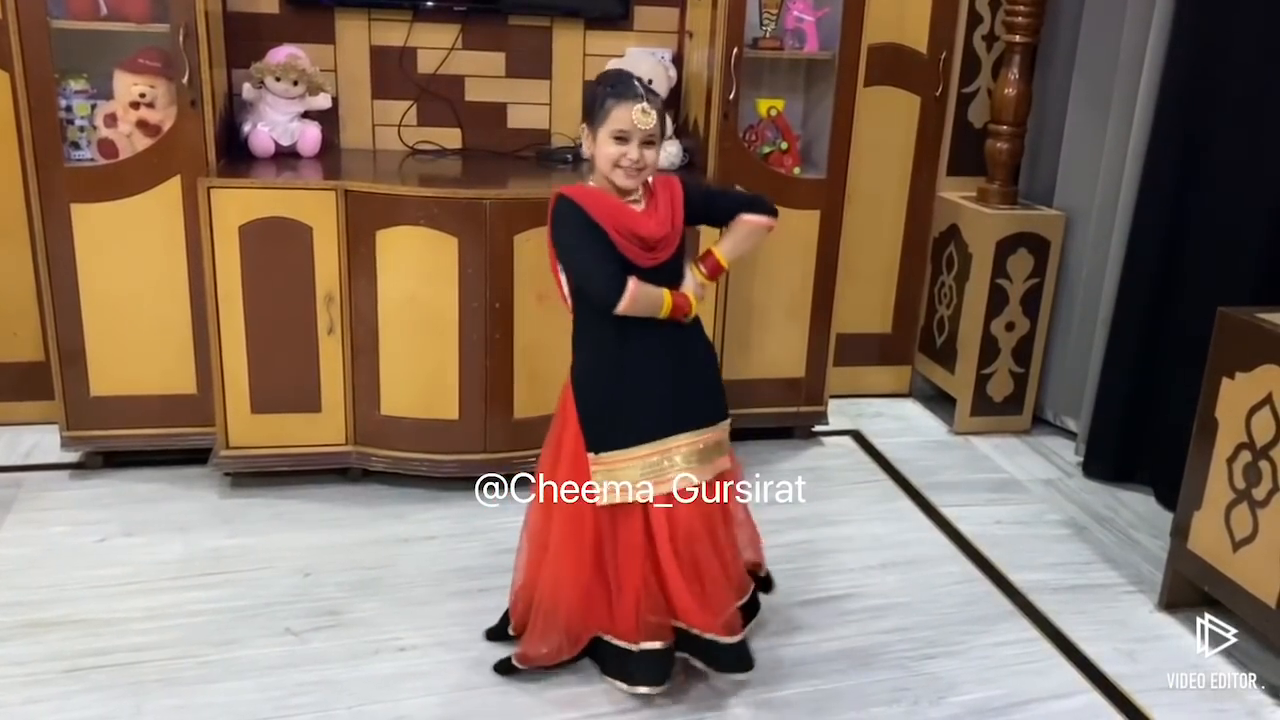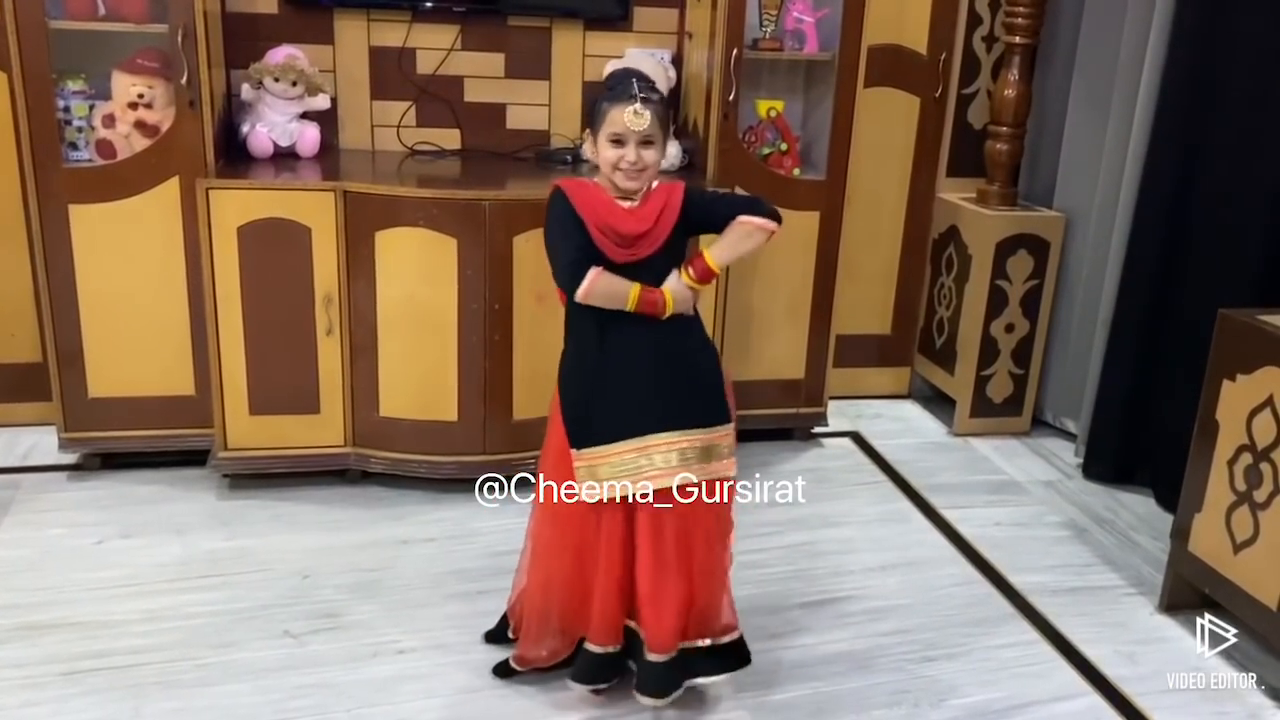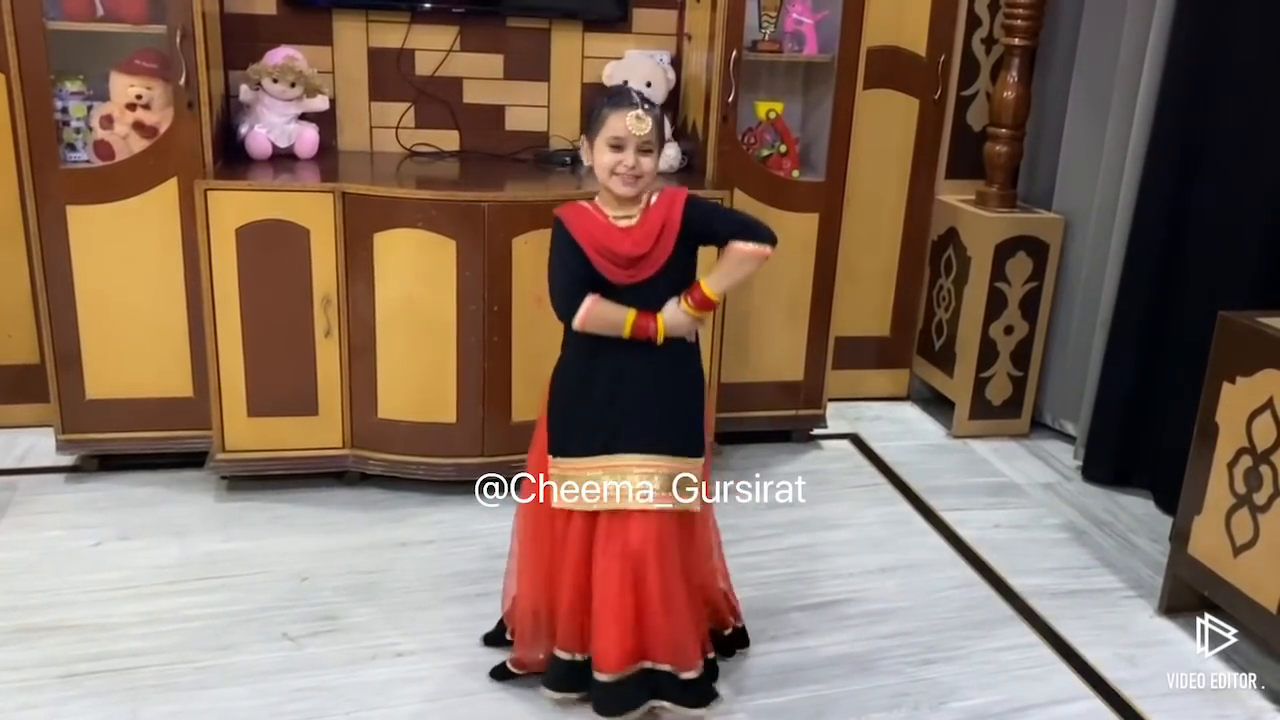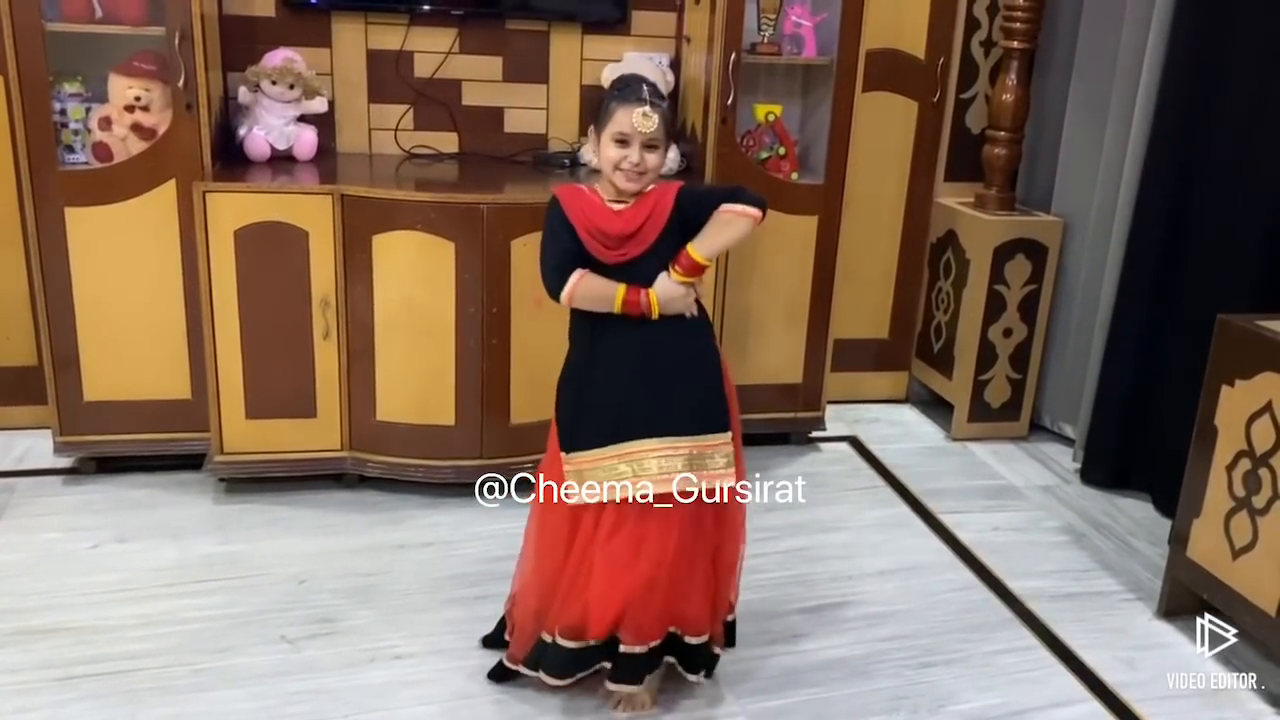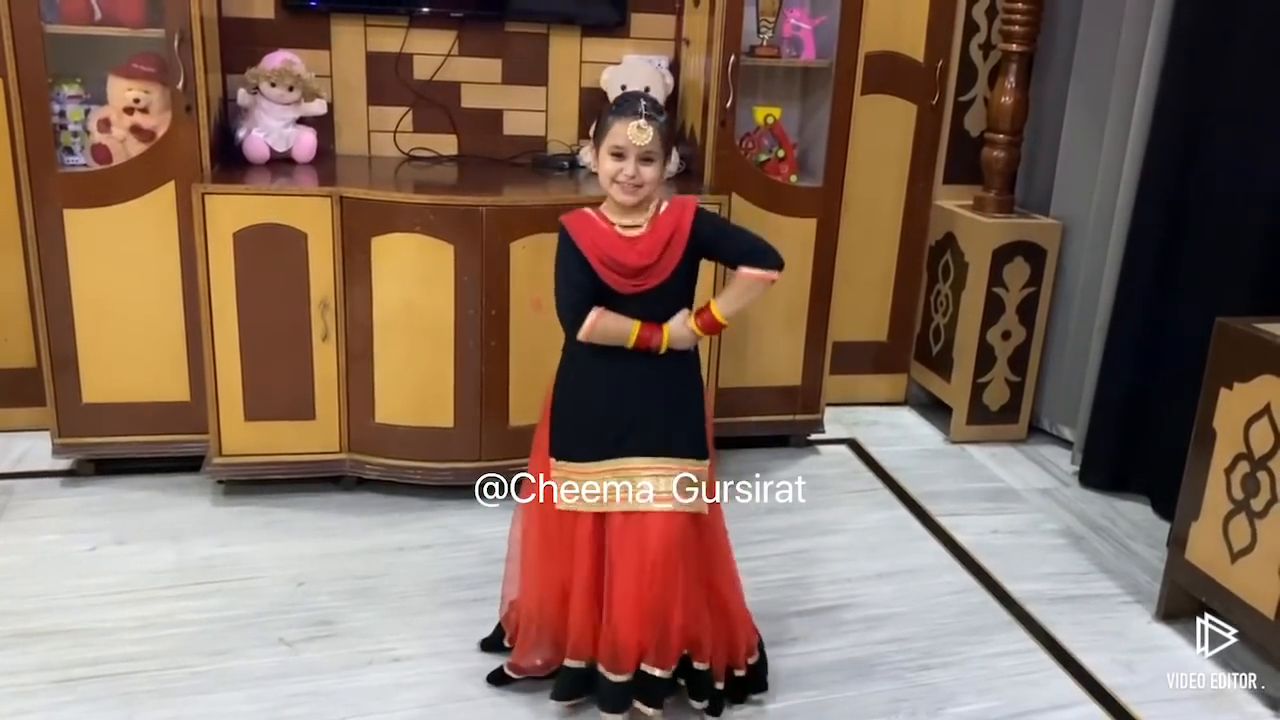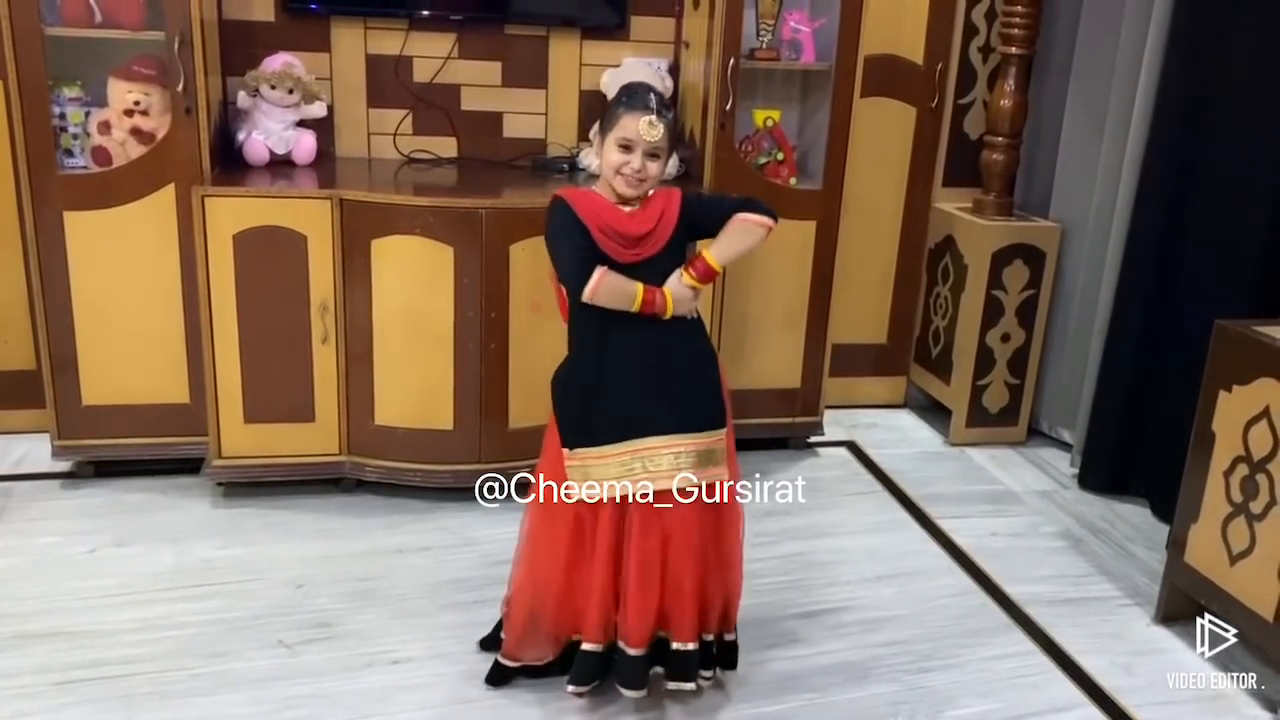
dt=0.3s
person 1, frame 1
left shoulder: (675, 195)
right shoulder: (573, 208)
left elbow: (760, 212)
right elbow: (612, 291)
left wrist: (707, 269)
right wrist: (681, 301)
left hip: (682, 386)
right hip: (609, 391)
left knee: (690, 514)
right knee: (602, 518)
left ankle: (703, 627)
right ankle: (612, 632)
person 1, frame 2
left shoulder: (678, 202)
right shoulder: (568, 202)
left elbow: (762, 217)
right elbow: (579, 280)
left wrist: (695, 275)
right wrist: (659, 301)
left hip: (678, 390)
right hip: (598, 392)
left knee: (678, 522)
right knee: (594, 521)
left ankle: (669, 646)
right ankle: (590, 637)
person 1, frame 3
left shoulder: (681, 212)
right shoulder: (571, 224)
left elbow: (757, 238)
right elbow: (573, 306)
left wrist: (697, 302)
right wrist: (655, 324)
left hip: (664, 409)
right hip: (587, 405)
left knee: (651, 539)
right knee: (575, 534)
left ankle: (658, 667)
right ankle: (570, 650)
person 1, frame 4
left shoulder: (676, 203)
right shoulder: (568, 207)
left elbow: (747, 206)
right elbow: (562, 282)
left wrist: (682, 271)
right wrist: (648, 301)
left hip: (681, 395)
right hip: (598, 396)
left knee: (665, 529)
right knee: (584, 524)
left ankle: (640, 656)
right ankle: (568, 640)
person 1, frame 5
left shoulder: (686, 221)
right shoulder: (577, 231)
left elbow: (764, 263)
right elbow: (579, 318)
left wrist: (704, 322)
right wrist: (661, 335)
left hip: (666, 415)
right hip: (588, 413)
left knee: (664, 545)
right knee: (579, 539)
right ankle: (573, 652)
person 1, frame 6
left shoulder: (676, 207)
right shoulder: (568, 210)
left elbow: (759, 215)
right elbow: (585, 281)
left wrist: (695, 275)
right wrist: (662, 301)
left hip: (679, 396)
right hip: (597, 398)
left knee: (674, 525)
right knee: (588, 524)
left ankle: (659, 645)
right ankle: (584, 642)
